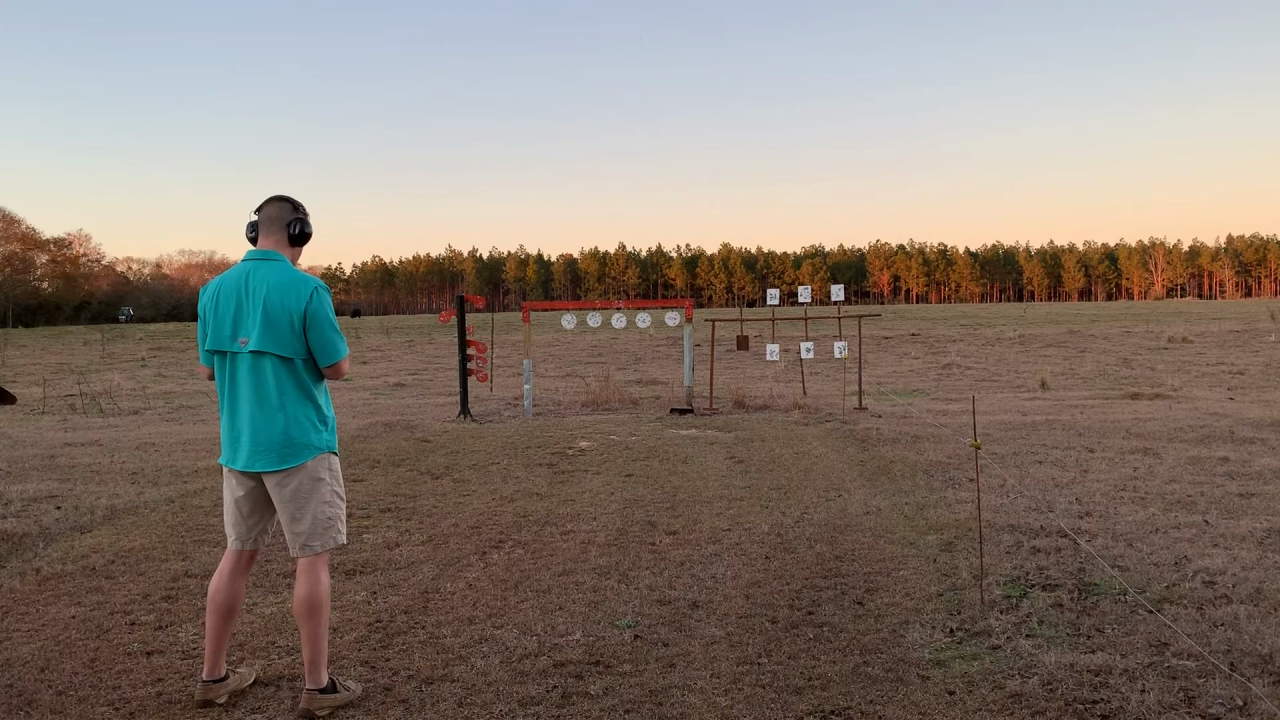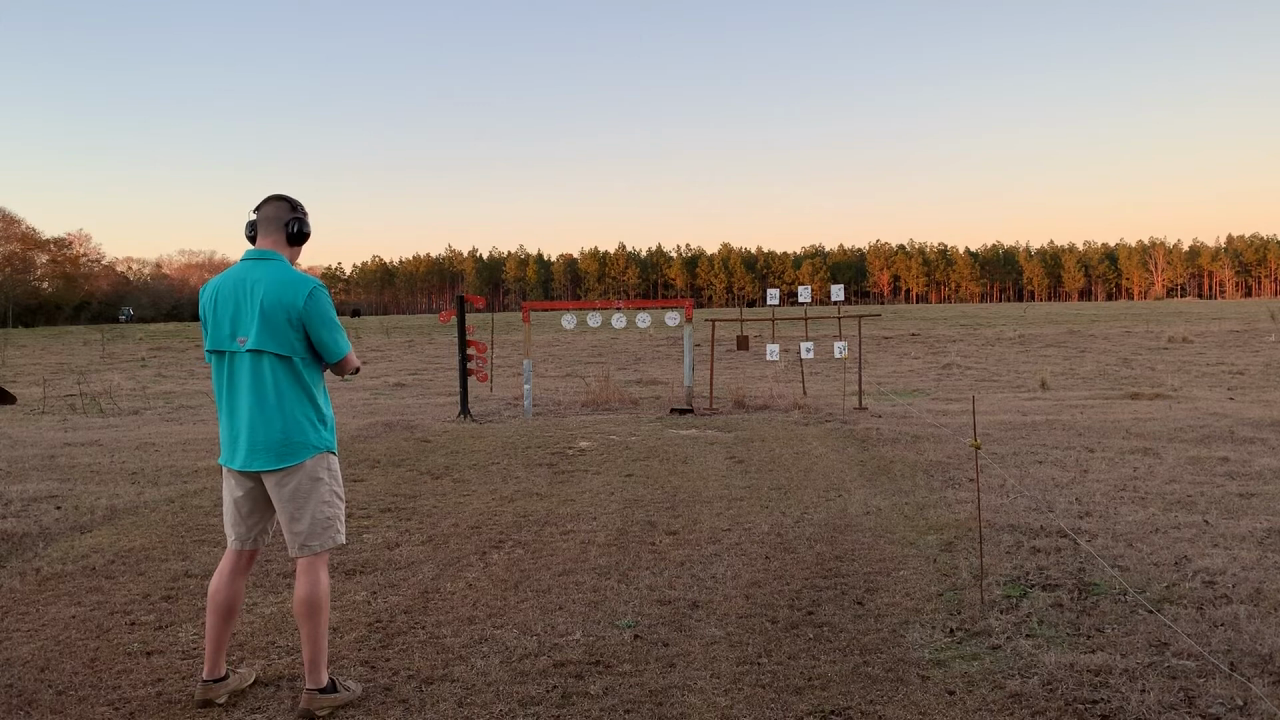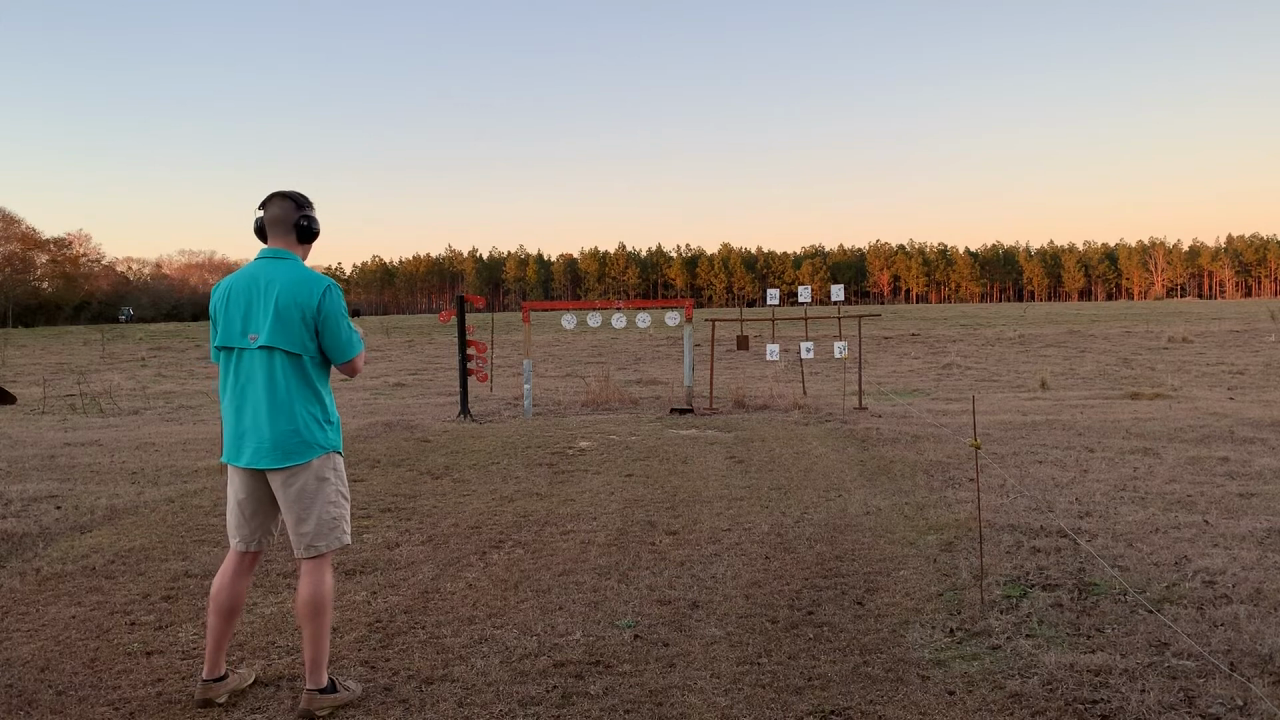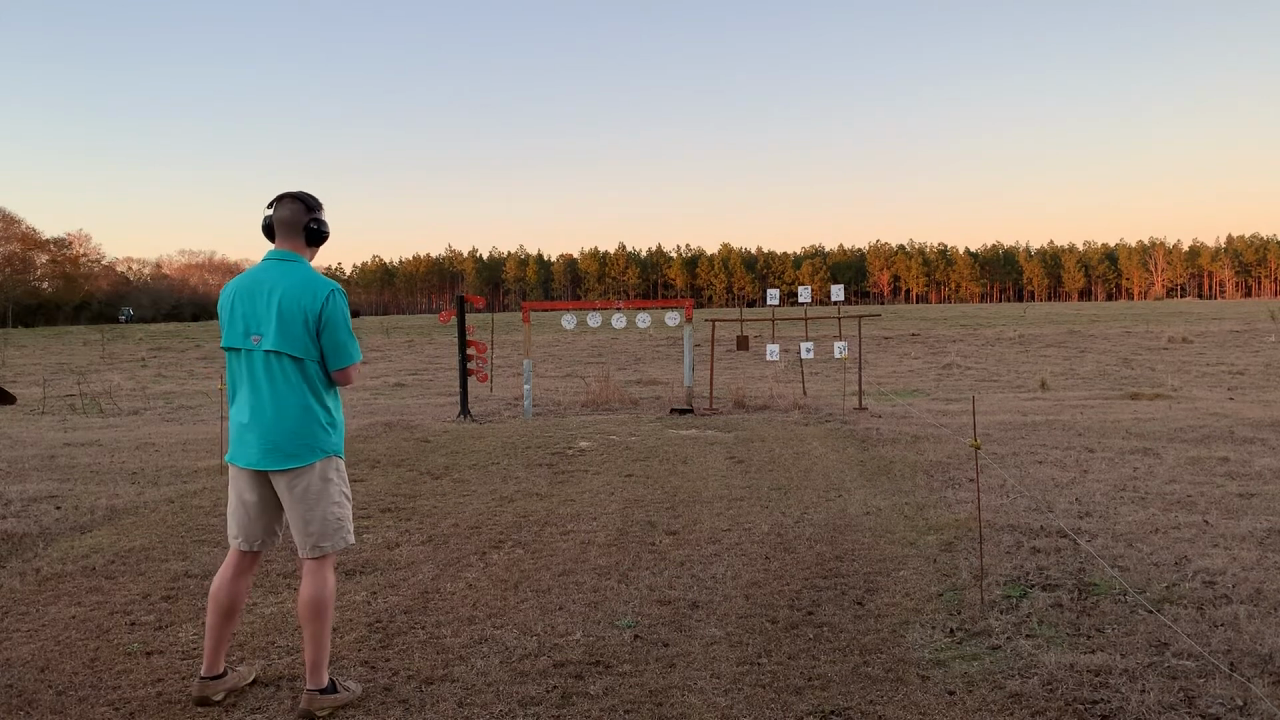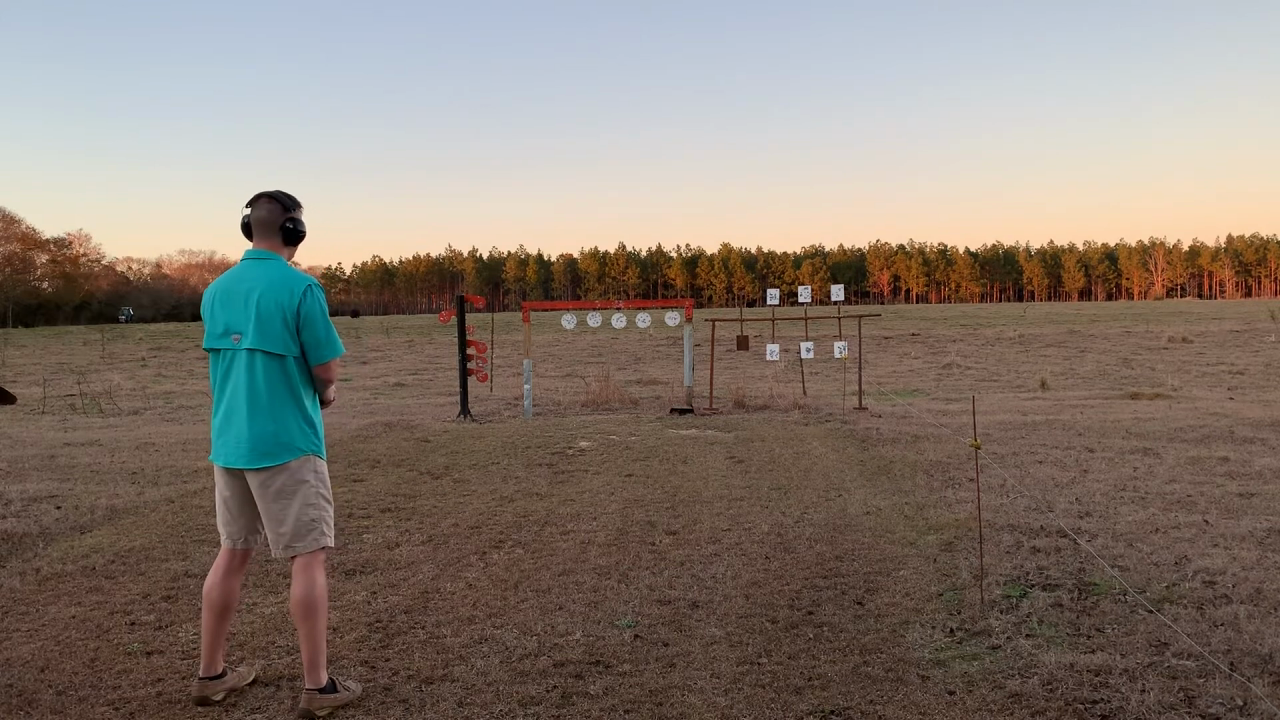
dt=0.5s
person 1, frame 1
left shoulder: (215, 289)
right shoulder: (307, 289)
left elbow: (209, 368)
right elbow: (337, 369)
right wrist: (323, 352)
left hip: (240, 446)
right hip: (300, 445)
left knee: (238, 553)
right knee: (312, 558)
left ankle: (213, 676)
person 1, frame 2
left shoulder: (213, 289)
right shoulder: (303, 288)
right elbow: (344, 363)
right wrist: (352, 360)
left hip: (239, 445)
right hip: (298, 444)
left knee: (238, 553)
right knee: (311, 558)
left ankle: (213, 676)
person 1, frame 3
left shoulder: (225, 289)
right shoulder: (319, 288)
left elbow: (224, 359)
right elbow: (352, 366)
right wrist: (355, 338)
left hip: (243, 444)
right hip: (305, 444)
left knee: (241, 554)
right knee: (315, 560)
left ankle: (213, 676)
person 1, frame 4
left shoulder: (234, 290)
right shoulder: (323, 291)
right elbow: (345, 375)
right wrist: (323, 365)
left hip: (248, 444)
right hip: (308, 445)
left knee: (242, 554)
right knee: (318, 560)
left ankle: (212, 673)
person 1, frame 5
left shoulder: (216, 290)
right shoulder: (301, 288)
right elbow: (327, 370)
right wrist: (323, 390)
left hip: (231, 443)
right hip: (288, 443)
left knee: (232, 553)
right knee: (307, 558)
left ankle: (211, 674)
